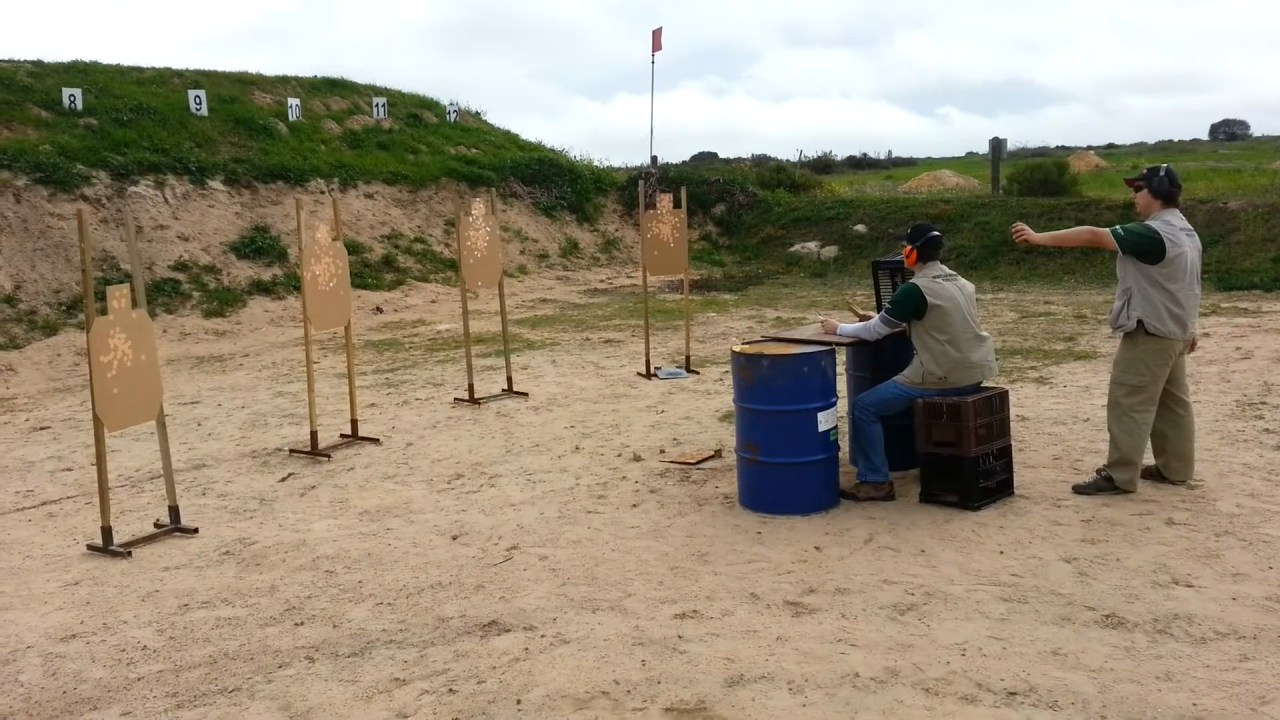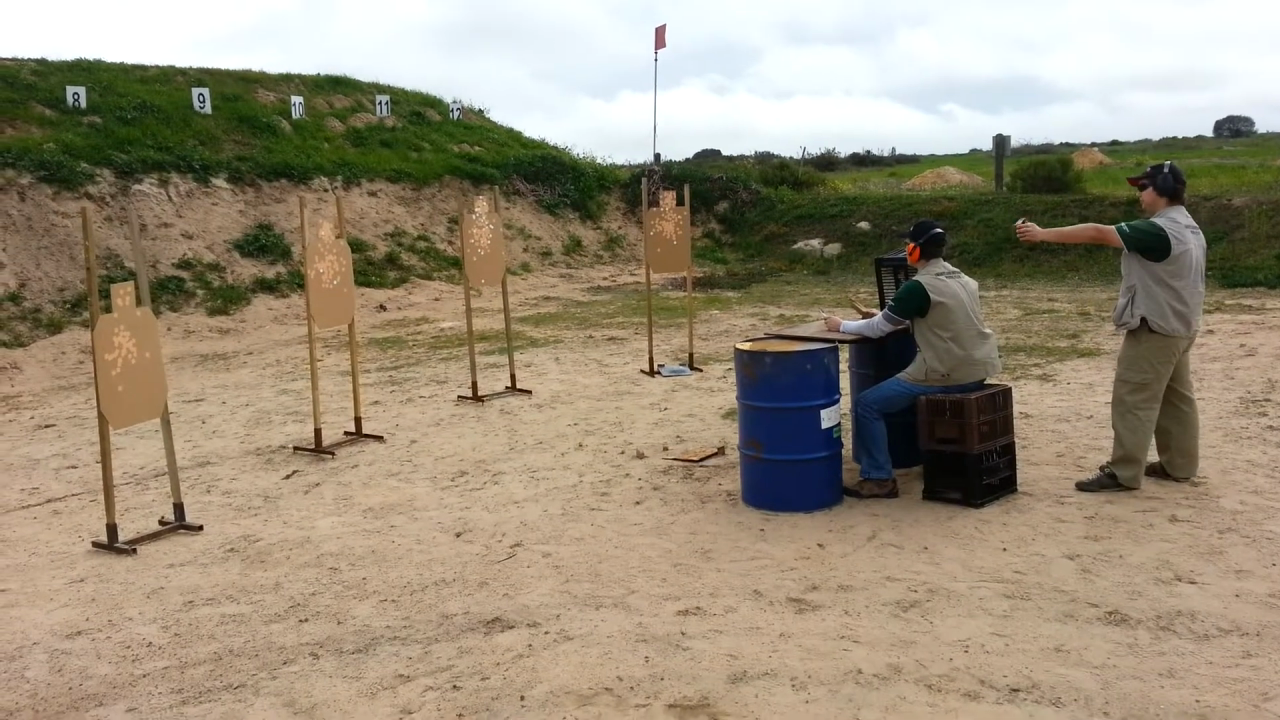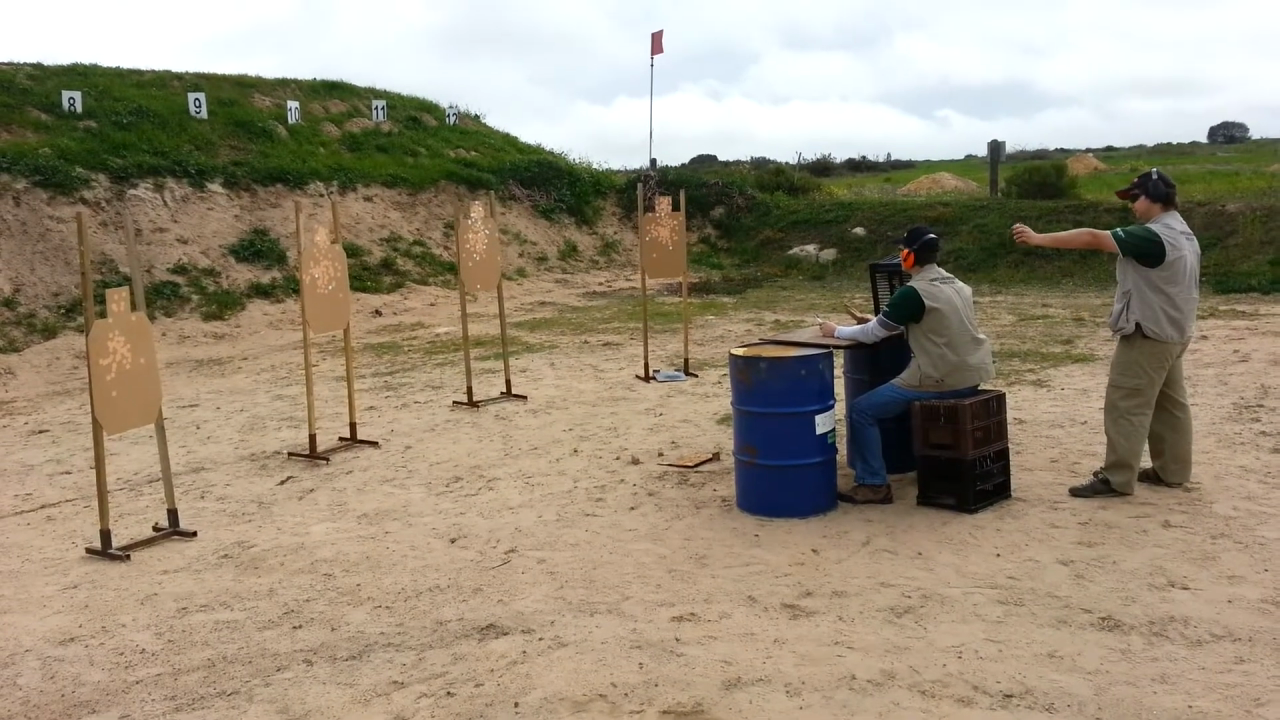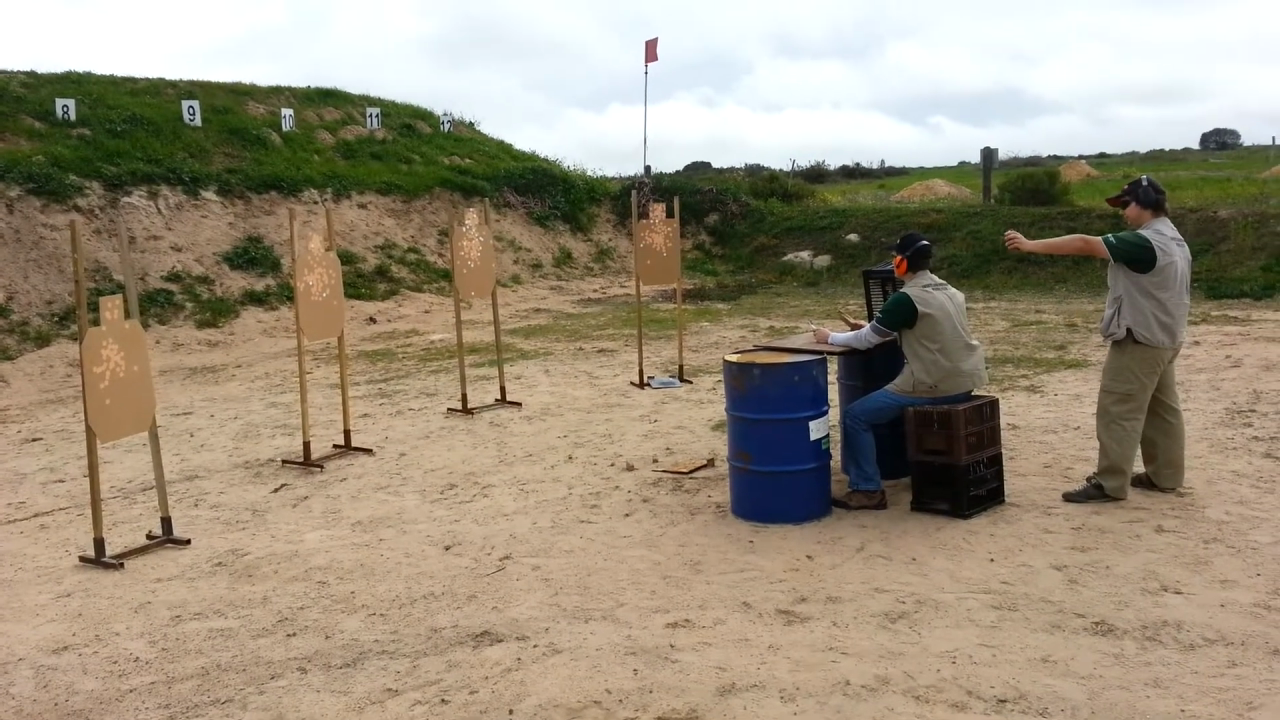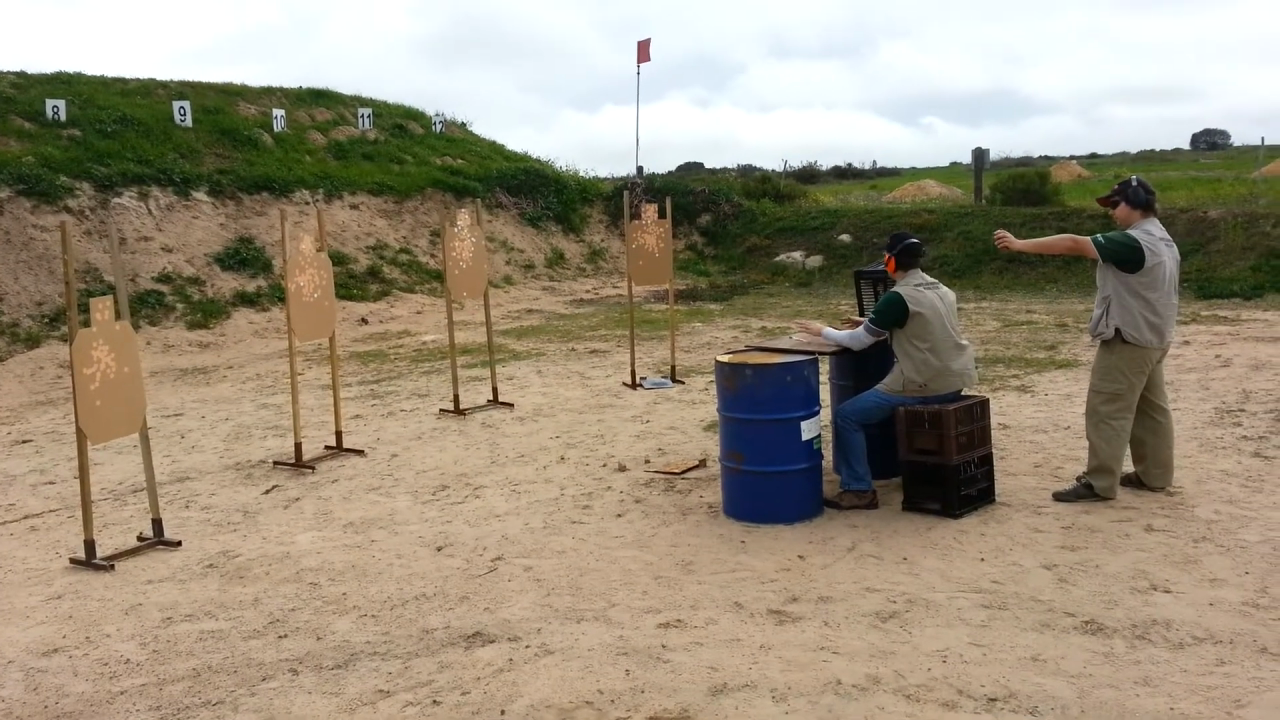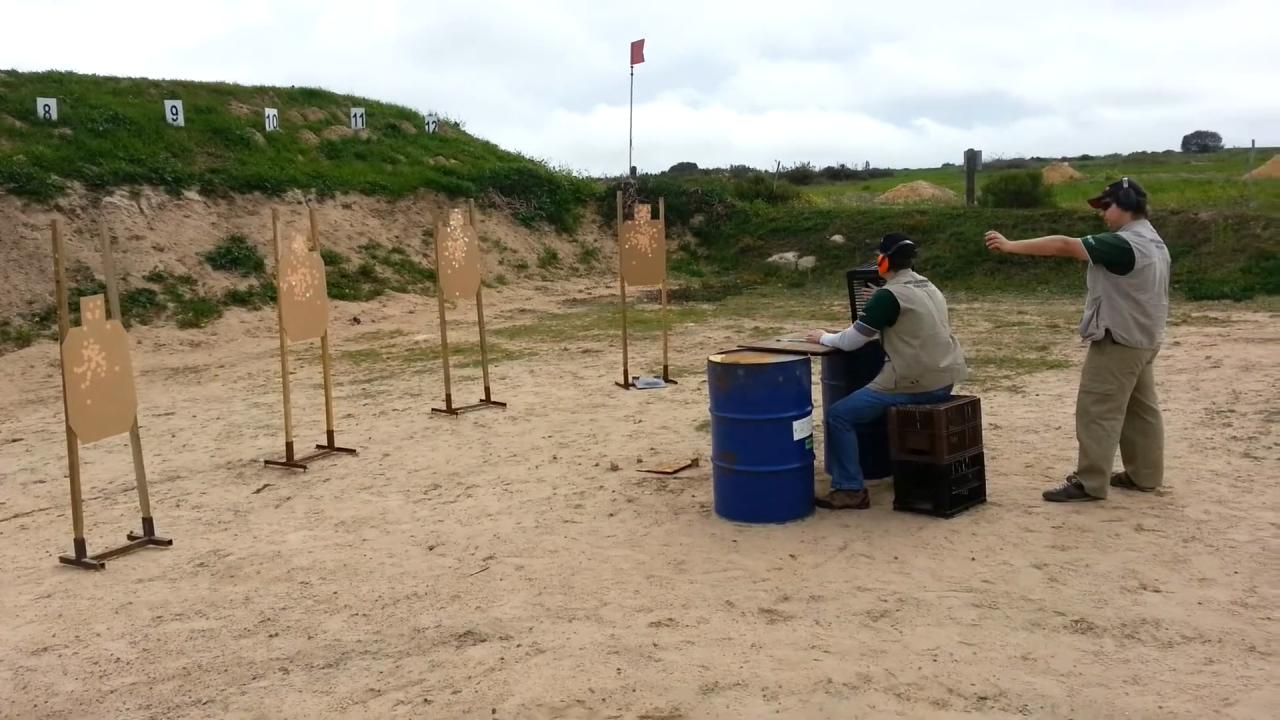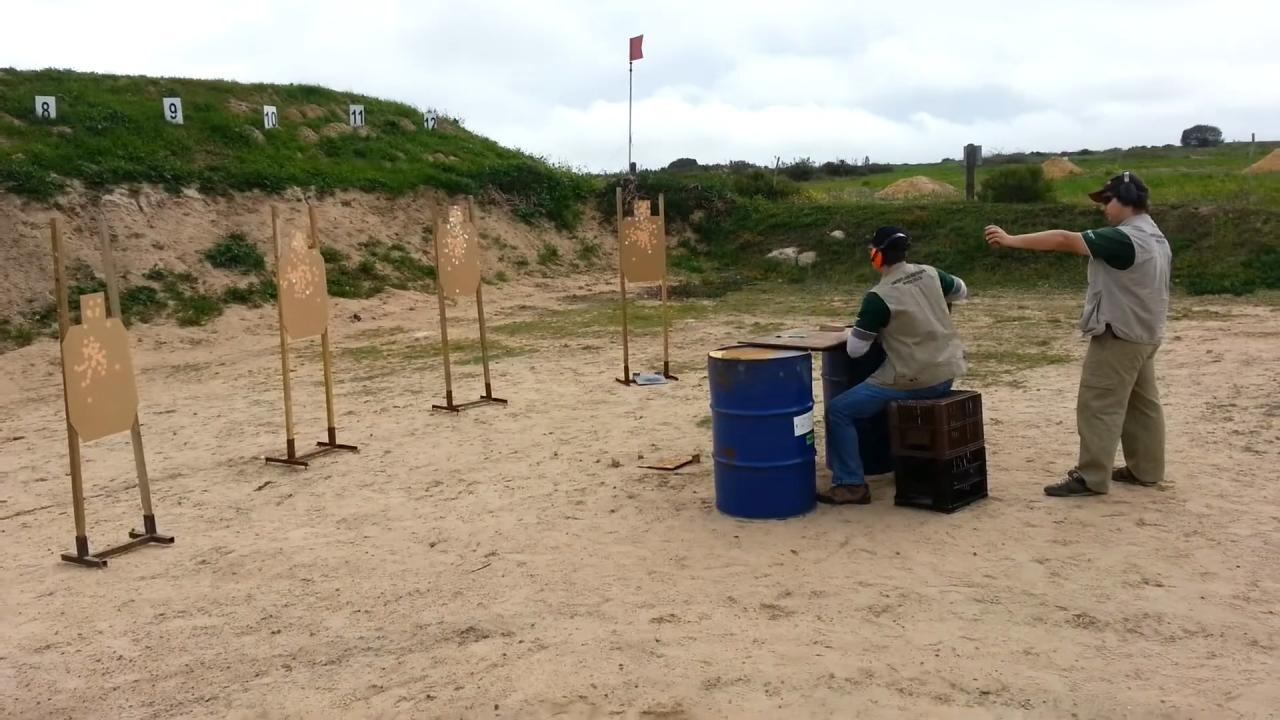
dt=0.3s
person 1, frame 1
left shoulder: (1153, 233)
right shoulder: (1184, 231)
left elbow: (1093, 236)
left wrist: (1039, 238)
right wrist: (1188, 328)
left hip: (1151, 332)
right hip: (1174, 329)
left knee: (1130, 402)
right knee: (1172, 400)
left ankle: (1120, 475)
right ankle: (1175, 466)
person 1, frame 2
left shoulder: (1158, 230)
right shoulder: (1189, 228)
left elbow: (1097, 234)
left wrist: (1043, 234)
left hip: (1154, 329)
right hip: (1179, 327)
left knee: (1134, 400)
right knee: (1177, 397)
left ankle: (1123, 473)
right ankle: (1179, 464)
person 1, frame 3
left shoulder: (1153, 235)
right shoulder: (1183, 234)
left elbow: (1092, 238)
left wrist: (1038, 238)
left hip: (1148, 335)
right hip: (1172, 333)
left knee: (1127, 405)
right knee: (1169, 403)
left ankle: (1117, 478)
right ankle: (1172, 470)
person 1, frame 4
left shoulder: (1144, 242)
right shoulder: (1173, 240)
left elbow: (1084, 244)
left wrist: (1030, 245)
left hip: (1140, 340)
right hip: (1163, 338)
left knee: (1119, 411)
right knee: (1162, 409)
left ankle: (1109, 483)
right ankle: (1165, 474)
person 1, frame 5
left shoulder: (1133, 242)
right shoulder: (1163, 241)
left elbow: (1073, 244)
left wrist: (1020, 244)
left hip: (1128, 340)
right hip: (1152, 338)
left knee: (1108, 410)
right knee: (1151, 408)
left ankle: (1099, 483)
right ankle: (1155, 474)
person 1, frame 6
left shoulder: (1124, 243)
right shoulder: (1154, 243)
left elbow: (1064, 245)
left wrist: (1010, 246)
left hip: (1119, 341)
right hip: (1142, 339)
left knee: (1098, 411)
right knee: (1141, 409)
left ankle: (1090, 482)
right ankle: (1145, 474)
person 1, frame 7
left shoulder: (1125, 238)
right shoulder: (1155, 237)
left elbow: (1064, 240)
left wrist: (1011, 240)
left hip: (1119, 336)
right hip: (1143, 334)
left knee: (1100, 405)
right knee: (1142, 403)
left ankle: (1091, 477)
right ankle: (1146, 468)
person 2, frame 1
left shoulder: (915, 290)
right shoulder: (960, 283)
left elbow: (875, 332)
left wrist: (838, 328)
right wrist: (881, 319)
left hip: (942, 378)
right hip: (974, 373)
left knee: (864, 407)
left ankle: (876, 482)
person 2, frame 2
left shoulder: (918, 287)
right shoulder: (962, 279)
left elbow: (879, 329)
left wrist: (842, 325)
right wrist: (885, 316)
left hip: (946, 374)
right hip: (978, 370)
left knee: (867, 404)
left ankle: (879, 479)
person 2, frame 3
left shoulder: (912, 292)
right shoulder: (956, 285)
left elbow: (873, 335)
left wrist: (837, 331)
right wrist: (880, 322)
left hip: (940, 380)
right hip: (971, 376)
left knee: (861, 410)
left ankle: (874, 485)
person 2, frame 4
left shoulder: (906, 298)
right shoulder: (949, 291)
left elbow: (867, 341)
left wrist: (830, 337)
right wrist: (875, 328)
left hip: (934, 386)
right hip: (965, 382)
left knee: (855, 416)
left ankle: (868, 491)
person 2, frame 5
left shoulder: (897, 297)
right shoulder: (941, 290)
left elbow: (859, 342)
left wrist: (823, 331)
right wrist: (869, 323)
left hip: (924, 386)
right hip: (955, 382)
left knee: (846, 416)
left ankle: (859, 491)
person 2, frame 6
left shoulder: (888, 295)
right shoulder: (929, 287)
left elbow: (849, 341)
left wrist: (822, 336)
left hip: (913, 384)
right hip: (945, 382)
left knee: (838, 416)
left ankle: (850, 490)
person 2, frame 7
left shoulder: (879, 297)
right shoulder: (929, 274)
left elbow: (854, 349)
right elbow: (961, 291)
left wrist: (875, 329)
left hip: (912, 381)
right hip: (946, 375)
left knee: (838, 411)
left ankle: (851, 485)
